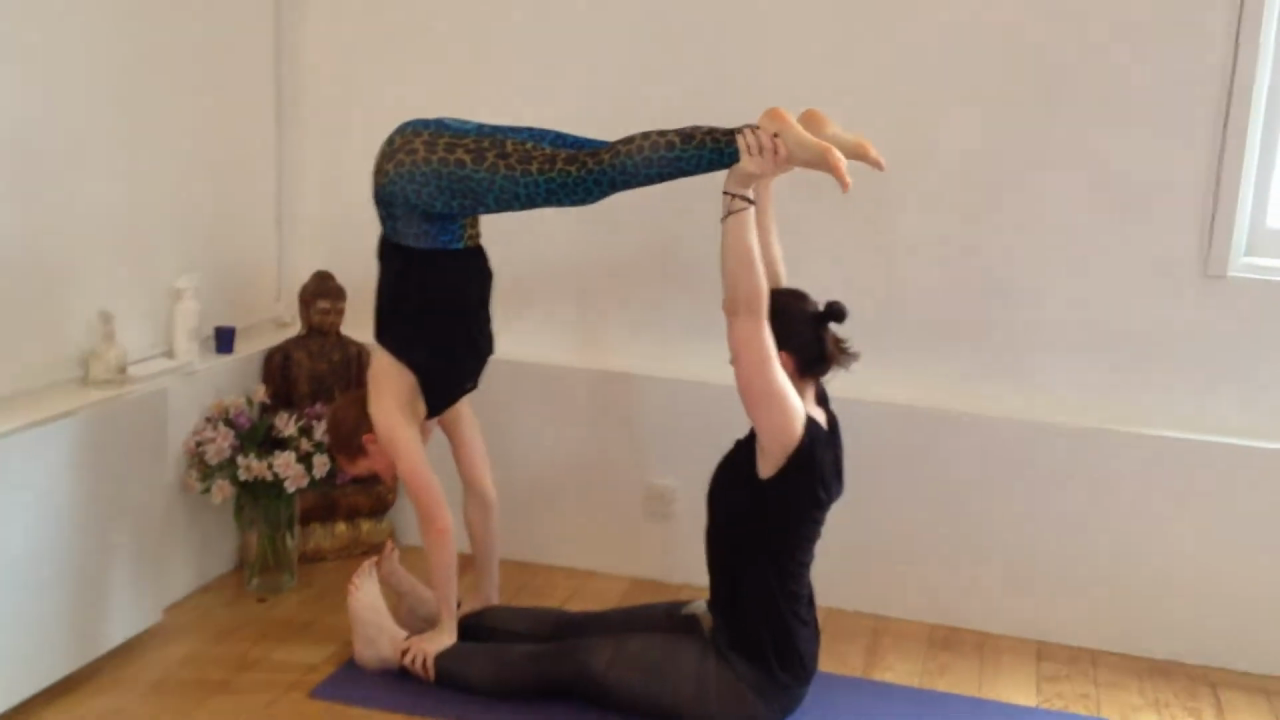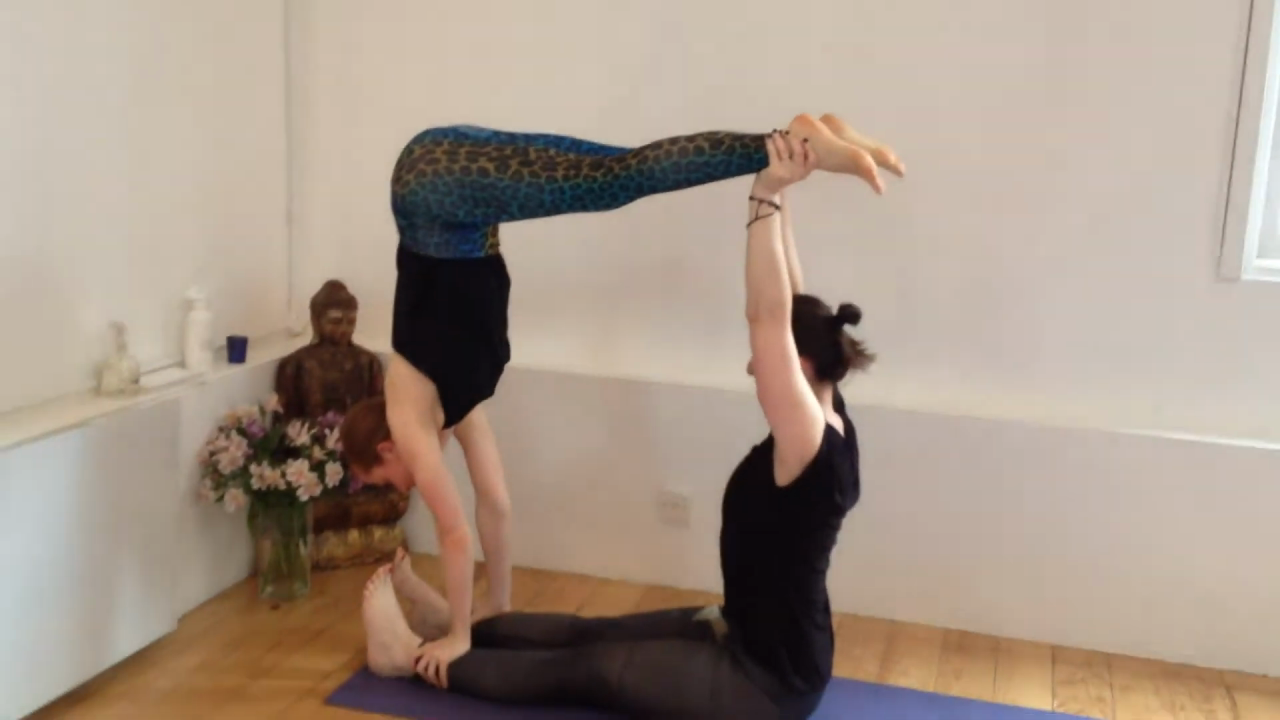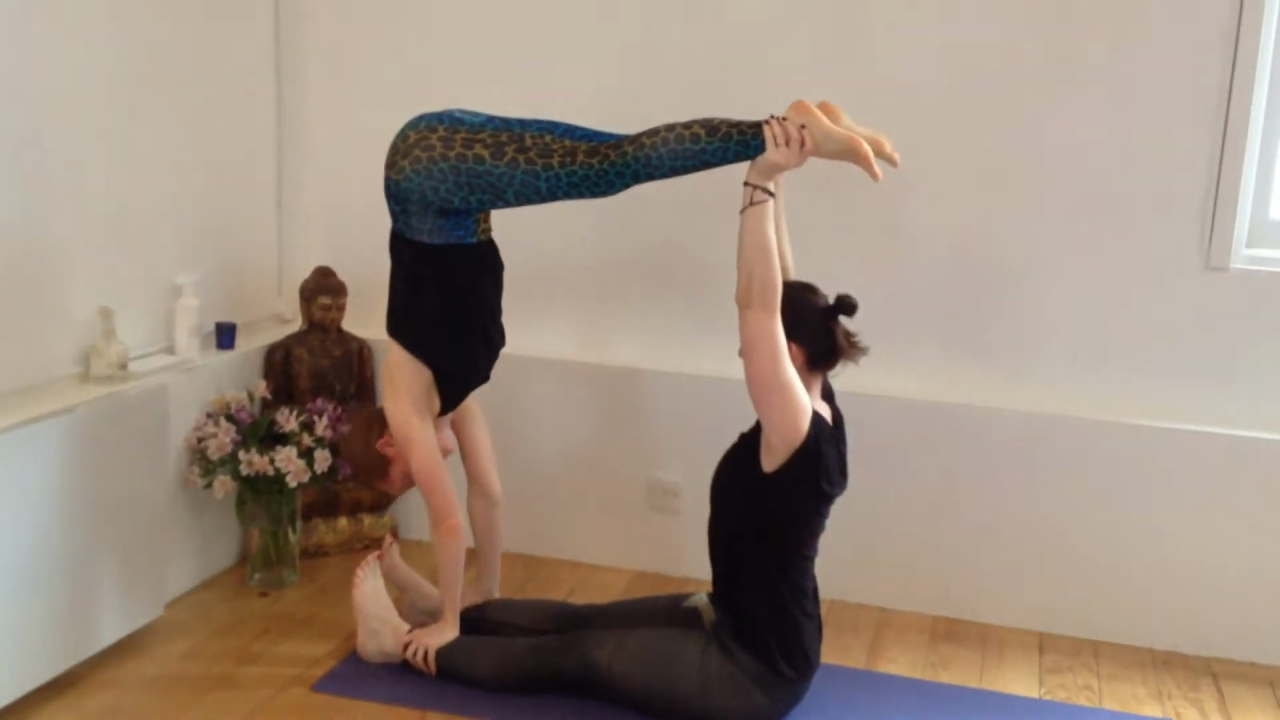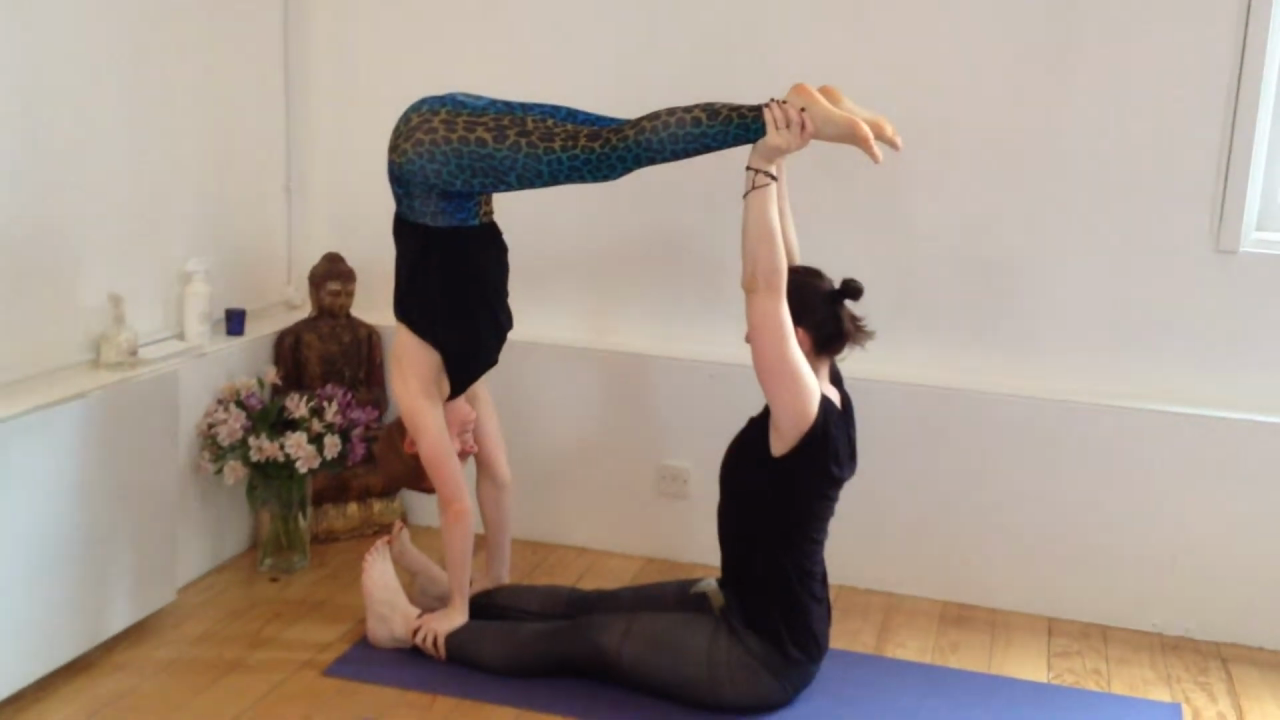
dt=0.7s
person 1, frame 1
left shoulder: (792, 436)
right shoulder: (813, 418)
left elbow: (744, 314)
right elbow: (767, 301)
left wrist: (740, 194)
right wrist: (760, 190)
right hip: (741, 634)
left knee: (573, 661)
right knee: (578, 627)
left ankle: (403, 649)
person 1, frame 2
left shoulder: (811, 444)
right shoulder: (830, 425)
left elbow: (769, 321)
right elbow: (788, 313)
left wrist: (766, 199)
right wrist: (774, 198)
right hip: (756, 639)
left knee: (586, 667)
right knee: (593, 634)
left ankle: (416, 656)
person 1, frame 3
left shoulder: (797, 432)
right shoulder: (819, 412)
left elbow: (757, 307)
right elbow: (776, 299)
left wrist: (760, 185)
right wrist: (769, 186)
left hip: (755, 671)
right hip: (745, 626)
left knee: (573, 655)
right knee: (582, 621)
left ankle: (405, 644)
person 1, frame 4
left shoulder: (806, 415)
right shoulder: (828, 395)
left elbow: (764, 292)
right elbow: (784, 281)
left wrist: (764, 168)
right wrist: (772, 169)
left hip: (763, 654)
right hip: (754, 612)
left knee: (582, 638)
right knee: (591, 606)
left ankle: (416, 628)
right ankle: (453, 596)
person 2, frame 1
left shoulder: (390, 412)
right shoulder: (435, 391)
left elbow: (438, 524)
right elbow: (483, 495)
left wrist: (446, 627)
right wrist: (485, 597)
left knee: (593, 176)
person 2, frame 2
left shoulder: (410, 419)
right shoulder: (446, 398)
left elbow: (455, 534)
right elbow: (496, 504)
left wrist: (458, 635)
right wrist: (498, 603)
left knee: (616, 177)
person 2, frame 3
left shoulder: (409, 406)
right shoulder: (438, 387)
left elbow: (447, 518)
right elbow: (487, 492)
left wrist: (448, 622)
right wrist: (486, 591)
left knee: (610, 166)
person 2, frame 4
left shoulder: (421, 392)
right shoulder: (438, 378)
left elbow: (456, 505)
right elbow: (496, 475)
left wrist: (457, 607)
right wrist: (496, 577)
left knee: (614, 150)
